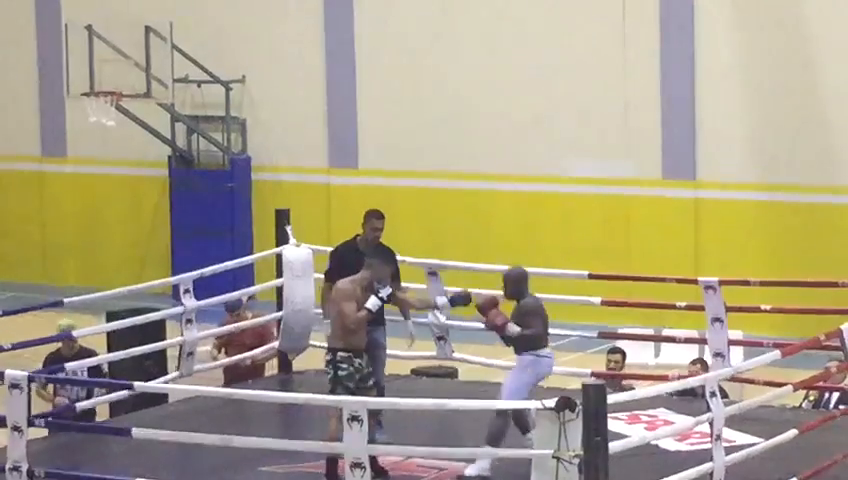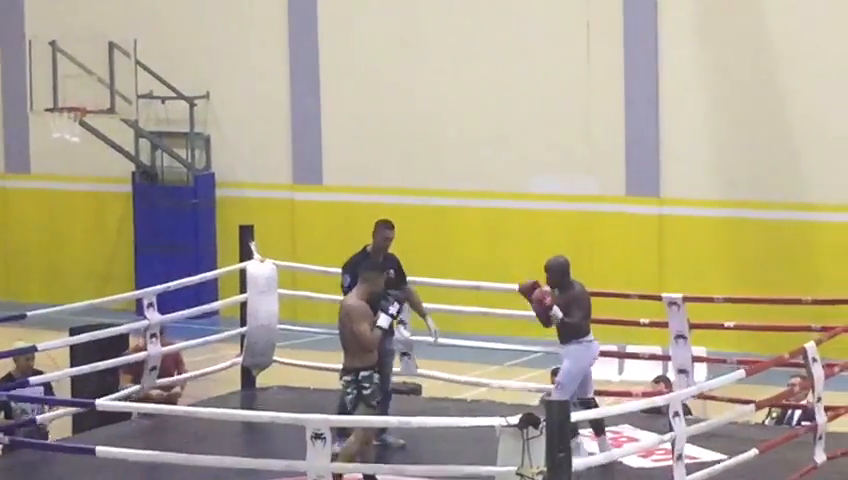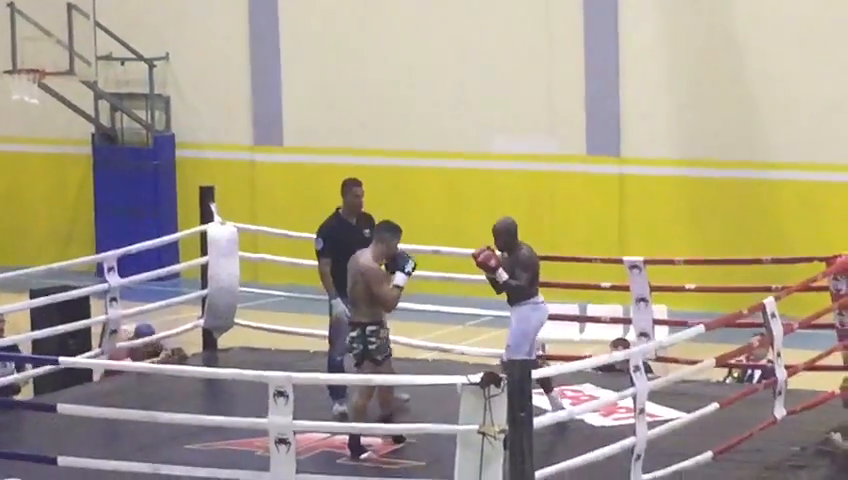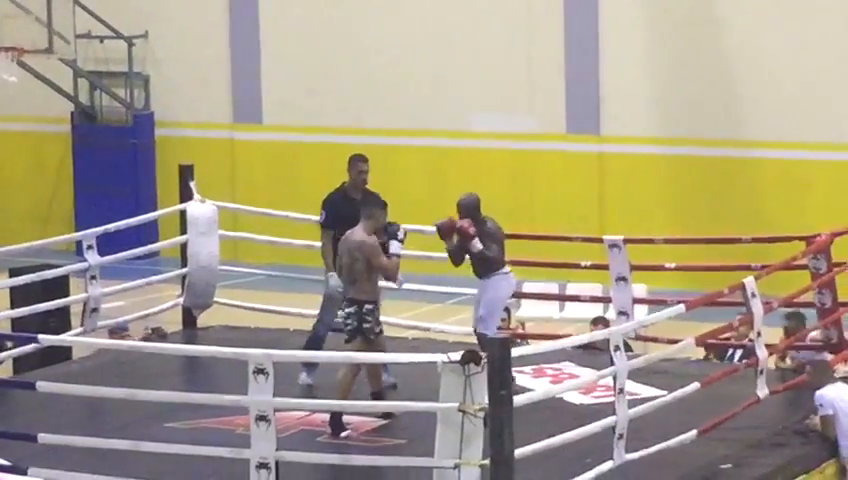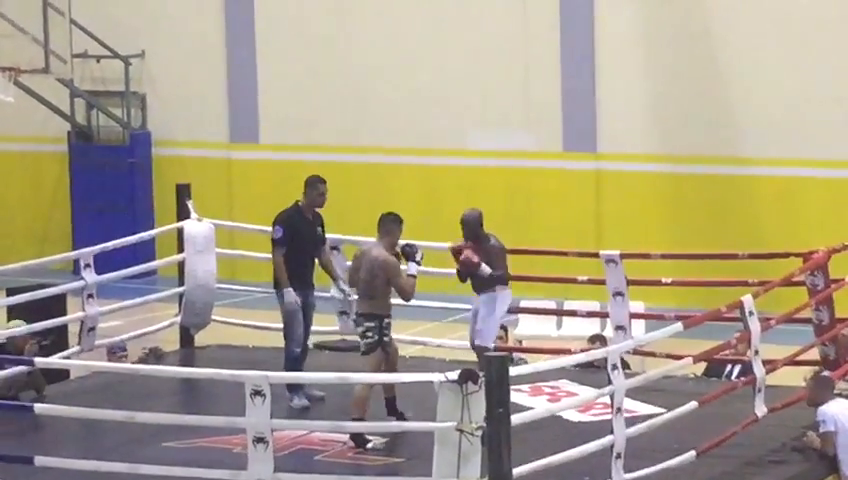
dt=1s
person 1, frame 1
left shoulder: (387, 254)
right shoulder: (342, 253)
left elbow: (396, 289)
right elbow: (327, 287)
left wrist: (408, 320)
right wrist: (329, 321)
left hip: (376, 324)
left knee: (377, 380)
left ankle: (375, 426)
person 1, frame 2
left shoulder: (392, 262)
right shoulder: (355, 264)
left elbow: (406, 291)
left wrist: (426, 318)
left hip: (385, 333)
left knee: (384, 387)
left ankle: (380, 432)
right ankle: (341, 436)
person 1, frame 3
left shoulder: (368, 221)
right shoulder: (329, 227)
right elbow: (323, 266)
right wrist: (334, 300)
right hip: (344, 296)
right knee: (338, 350)
right ankle: (339, 399)
person 1, frame 4
left shoulder: (373, 199)
right shoulder: (334, 200)
right elbow: (326, 239)
right wrist: (331, 273)
right hip: (340, 272)
right knee: (325, 322)
left ankle: (379, 370)
right ankle: (308, 369)
person 1, frame 5
left shoulder: (317, 219)
right shoulder: (286, 218)
left elbow: (322, 253)
right elbow: (277, 256)
left wrist: (338, 281)
right wrist: (286, 289)
left hip: (307, 287)
right hip: (289, 289)
left knee: (303, 340)
right knee: (295, 340)
left ankle: (298, 385)
right ankle: (294, 392)
person 2, frame 1
left shoulder: (379, 289)
right shoulder: (344, 288)
left elbow: (413, 303)
right elbow: (353, 323)
left wrist: (447, 301)
right wrist: (377, 300)
left hip: (360, 355)
right hip: (340, 358)
left ankle: (369, 460)
person 2, frame 2
left shoulder: (358, 302)
right shoulder: (355, 306)
right elbow: (369, 343)
left wrist: (384, 314)
right wrist: (386, 317)
left hip: (368, 372)
right hip: (360, 376)
left knee: (367, 432)
right knee: (361, 434)
person 2, frame 3
left shoulder: (361, 256)
right shoulder: (370, 267)
right elbow: (389, 304)
left wrist: (391, 270)
right wrist: (402, 274)
left hip: (371, 327)
right hip: (365, 331)
right knee: (367, 388)
right ankle: (354, 444)
person 2, frame 4
left shoulder: (349, 237)
right shoulder: (368, 243)
right elbow: (391, 274)
right wrist: (396, 243)
left hip: (358, 304)
right hip: (361, 308)
left knee: (377, 354)
right knee: (353, 365)
left ankle: (380, 404)
right ankle: (336, 420)
person 2, frame 5
left shoulder: (362, 252)
right shoulder: (387, 261)
left elbow: (351, 281)
right elbow: (407, 295)
right wrist: (413, 264)
left hip: (364, 316)
right hip: (375, 321)
left knee: (391, 361)
left ankle: (393, 412)
right ankle: (356, 432)
person 3, frame 1
left shoulder: (529, 306)
right shoulder: (523, 305)
left elbow: (537, 336)
right elbow: (509, 340)
left wrist: (509, 328)
right wrist: (496, 324)
left hip: (534, 361)
right hip: (532, 360)
left knee: (503, 410)
right knee: (510, 401)
right ankle: (533, 441)
person 3, frame 2
left shoulder: (577, 293)
right shoulder: (559, 291)
left elbow: (575, 325)
right elbow: (547, 322)
left wrist: (553, 310)
right wrist: (534, 300)
left hip: (580, 349)
right hip: (575, 348)
left knee: (558, 401)
right knee: (586, 399)
left ankle: (577, 451)
right ankle: (604, 449)
person 3, frame 3
left shoulder: (524, 256)
right shoulder: (510, 255)
left elbow: (520, 288)
right elbow: (500, 288)
left wrist: (498, 272)
right wrist: (489, 270)
left hip: (528, 310)
right hip: (527, 309)
left knee: (512, 363)
right knee: (529, 360)
right ankle: (557, 406)
person 3, frame 4
left shoulder: (490, 229)
right shoulder: (469, 228)
left elbow: (494, 261)
right elbow: (457, 261)
left wrist: (473, 241)
right wrist: (448, 239)
left hip: (498, 281)
right hip: (487, 281)
left knee: (484, 334)
right knee: (480, 330)
person 3, frame 5
left shoulder: (493, 246)
right shoulder: (469, 245)
left elbow: (504, 278)
right elbow: (463, 279)
left wrist: (480, 267)
right wrist: (460, 262)
left hip: (496, 296)
right hip: (482, 297)
left knee: (482, 346)
right knee: (476, 343)
